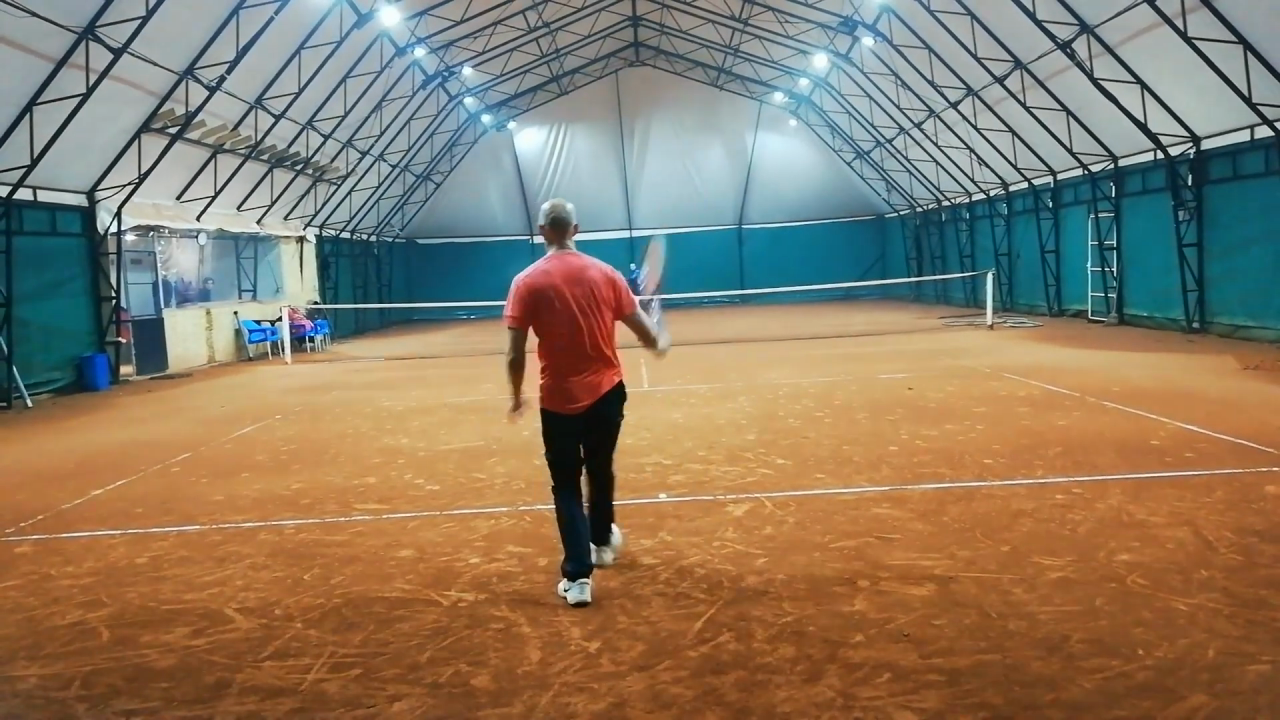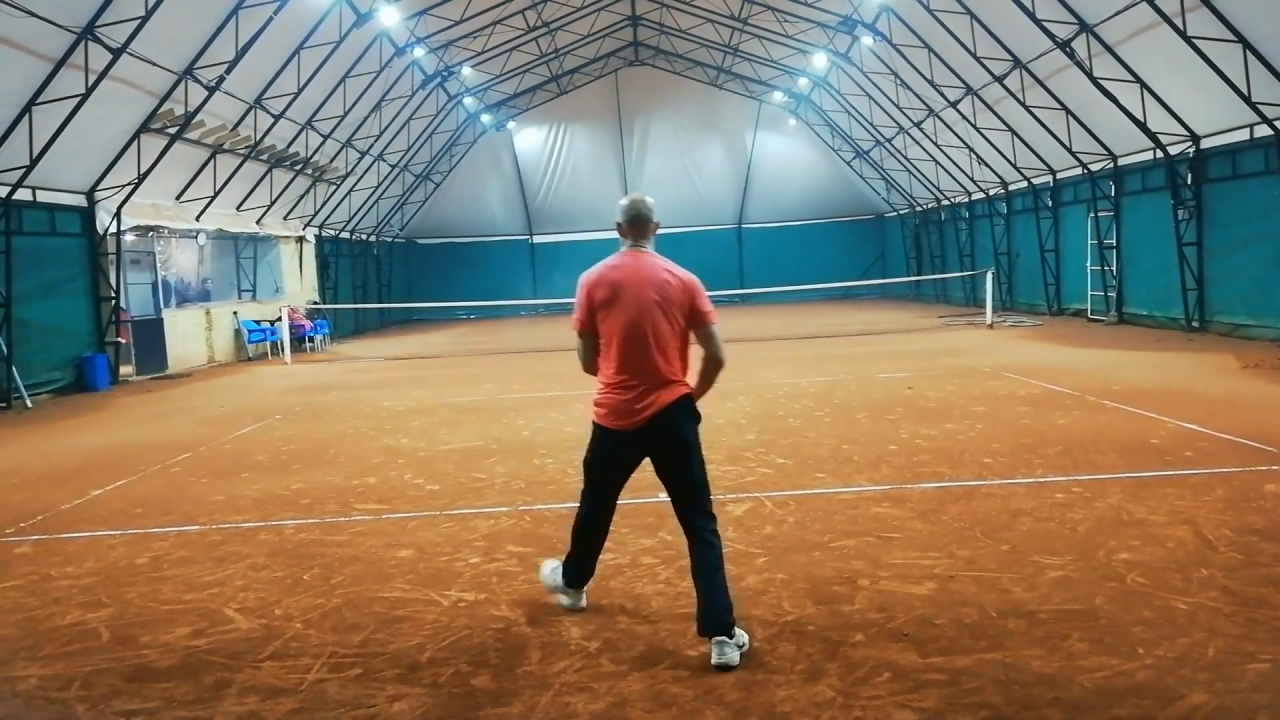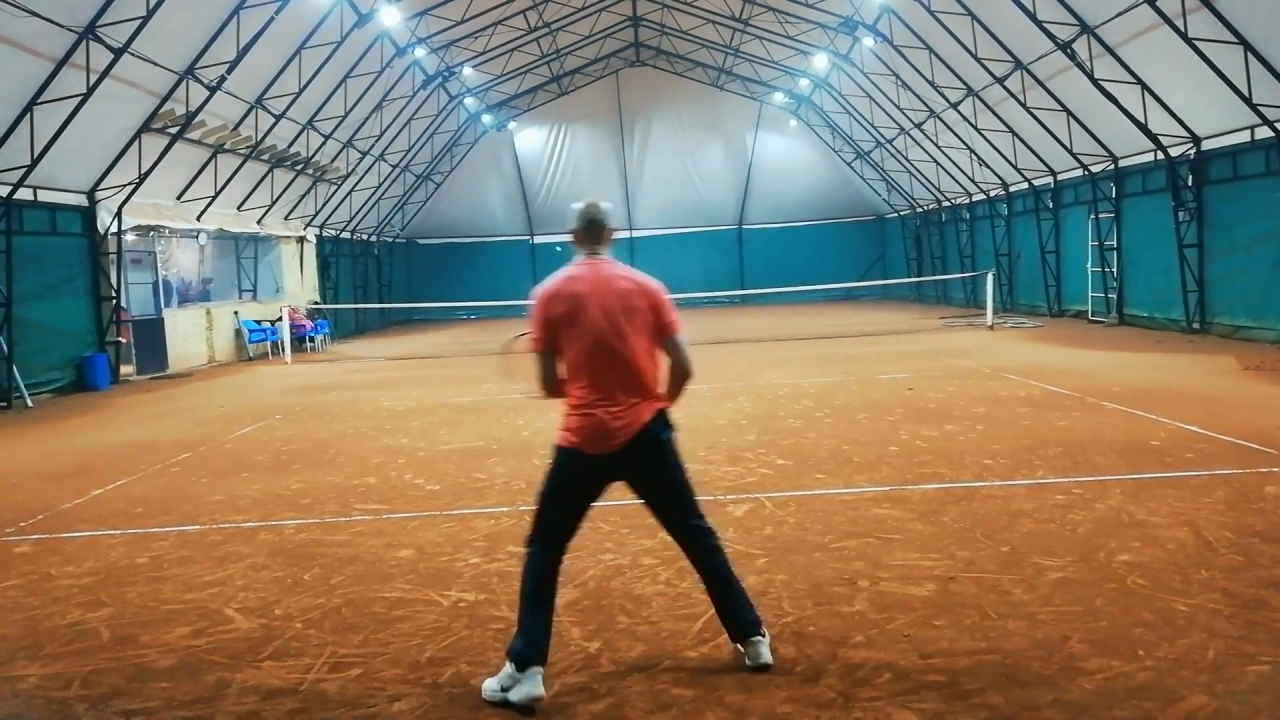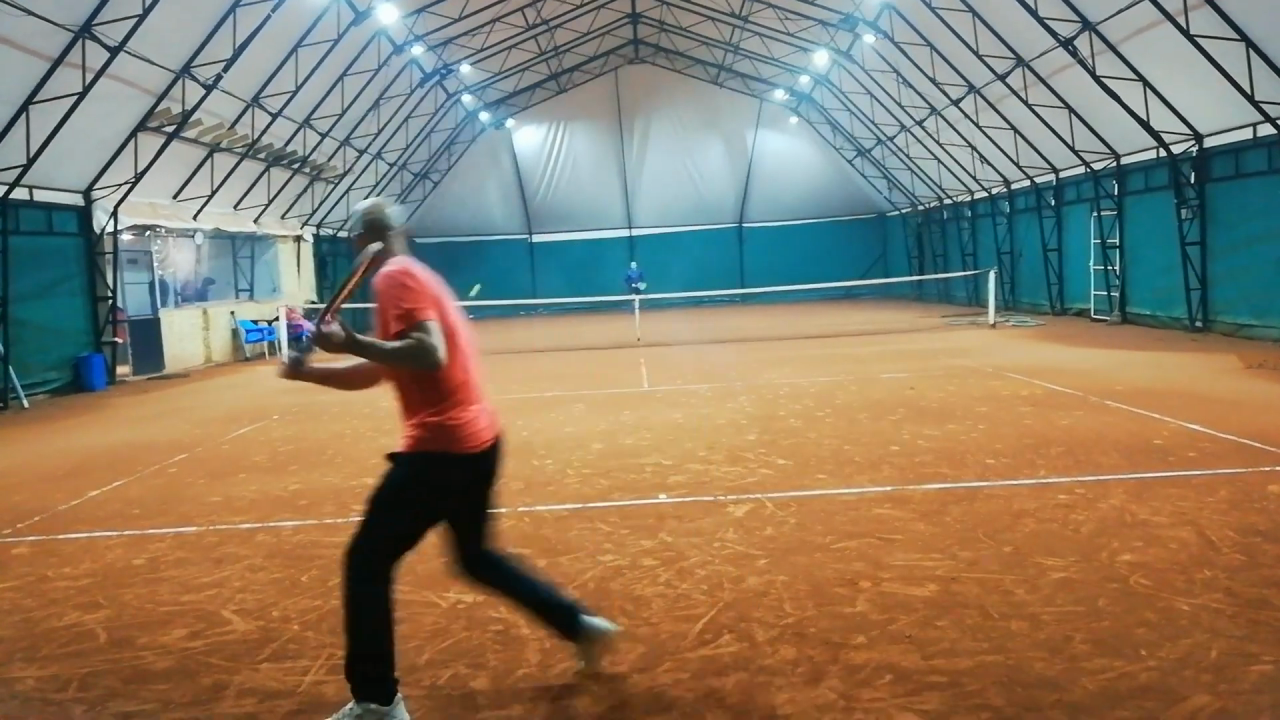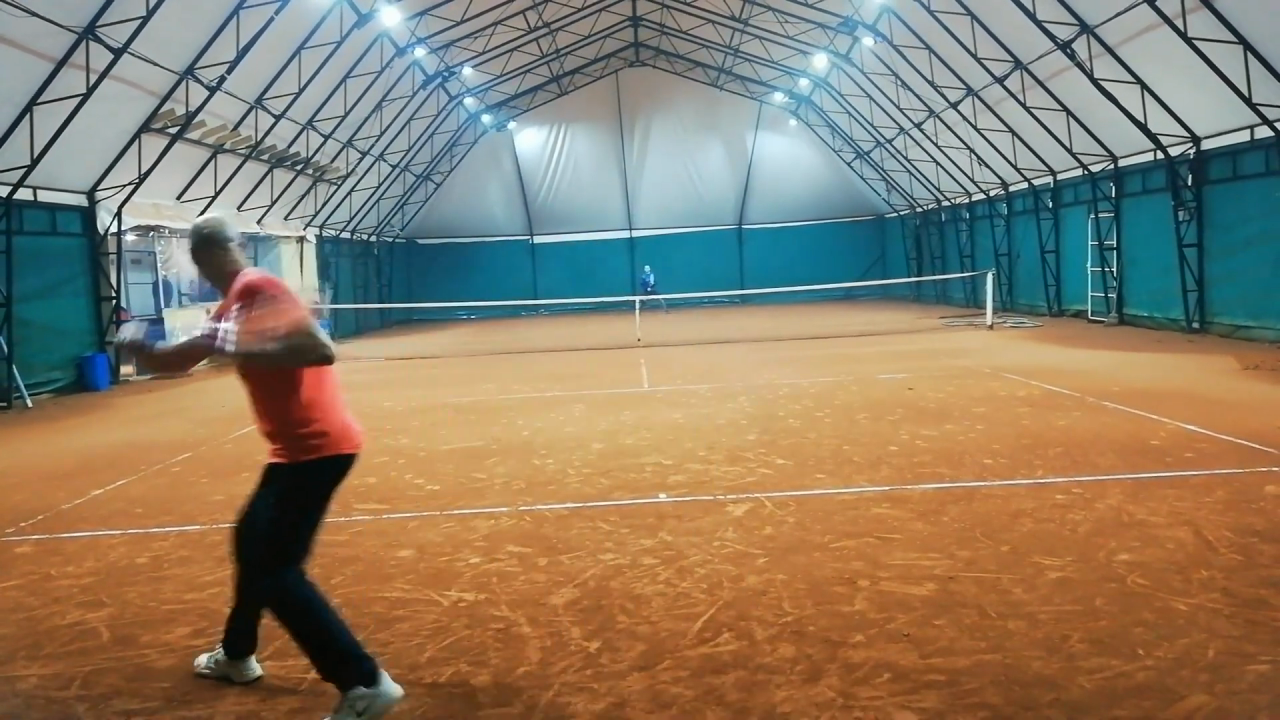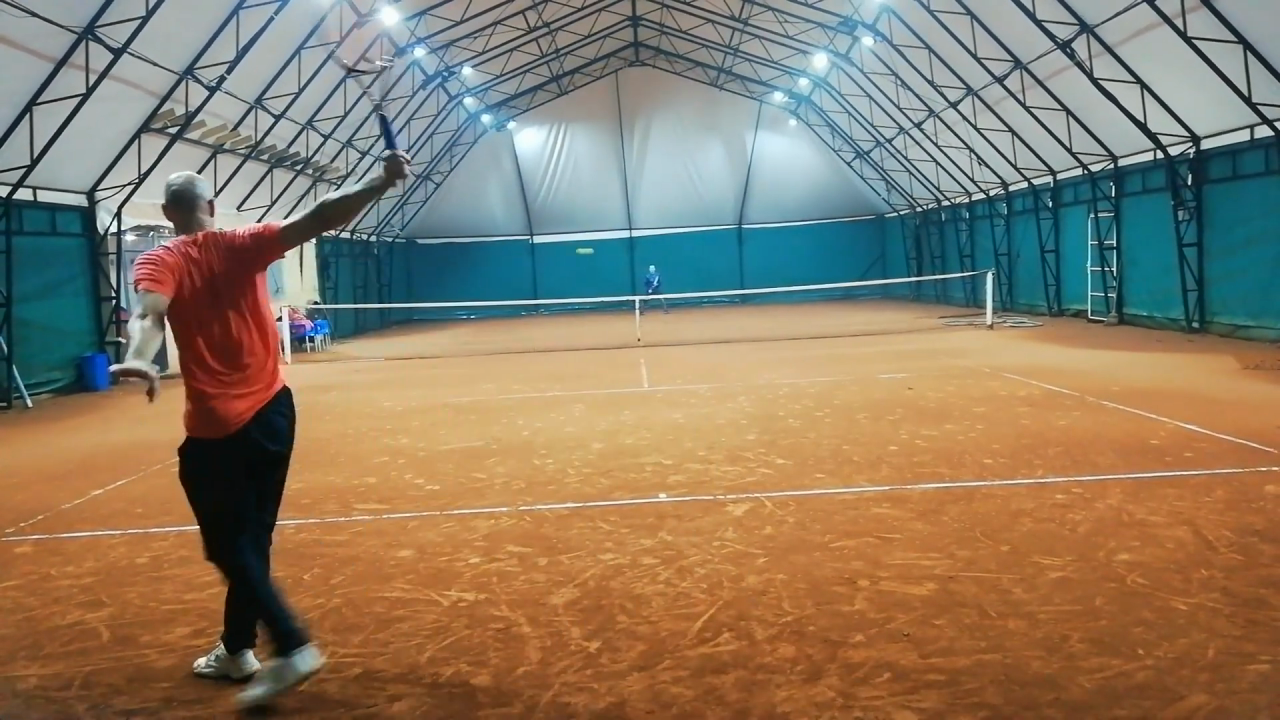
dt=0.5s
person 1, frame 1
left shoulder: (527, 282)
right shoulder: (605, 274)
left elbow: (516, 354)
right elbow: (645, 333)
left wrist: (516, 396)
right wrist: (660, 343)
left hip: (558, 401)
right hip: (606, 393)
left knee: (567, 487)
right knee: (600, 469)
left ankle: (577, 578)
right ankle: (601, 541)
person 1, frame 2
left shoulder: (594, 280)
right shoulder: (684, 281)
left elbow: (588, 361)
right elbow: (715, 357)
right wrist: (693, 395)
left hip: (614, 417)
right hip: (671, 415)
left knee: (595, 505)
right knee: (700, 522)
left ankle: (572, 582)
right ankle: (720, 634)
person 1, frame 3
left shoulder: (549, 294)
right shoulder: (647, 289)
left elbow: (549, 384)
right elbow: (683, 367)
left hip: (583, 440)
right hip: (646, 434)
left knee: (543, 550)
right knee: (694, 535)
left ankle: (525, 669)
right ankle: (752, 637)
person 1, frame 4
left shoulder: (394, 278)
right shoulder: (422, 278)
left elbow: (429, 358)
right elbow: (375, 372)
left wrist: (350, 343)
right wrist: (311, 372)
left hip: (440, 445)
right hip: (478, 438)
left knee: (366, 562)
right knee: (474, 557)
right ankle: (581, 626)
person 1, frame 5
left shoulder: (258, 290)
right shoulder: (234, 304)
left elbow: (321, 348)
right elbow: (180, 358)
left wrist: (244, 351)
right wrist: (143, 350)
left hip: (314, 446)
right hip: (309, 444)
left knee: (277, 571)
right knee: (254, 546)
right ankle: (236, 654)
person 1, frame 6
left shoulder: (158, 264)
right shoulder: (243, 246)
left elbow: (147, 316)
right elbow: (320, 218)
left wrist: (136, 361)
right wrist: (381, 182)
left hip: (213, 428)
right hip: (273, 411)
left knee: (229, 546)
right knee: (250, 539)
left ankle: (292, 651)
right ankle: (238, 650)
